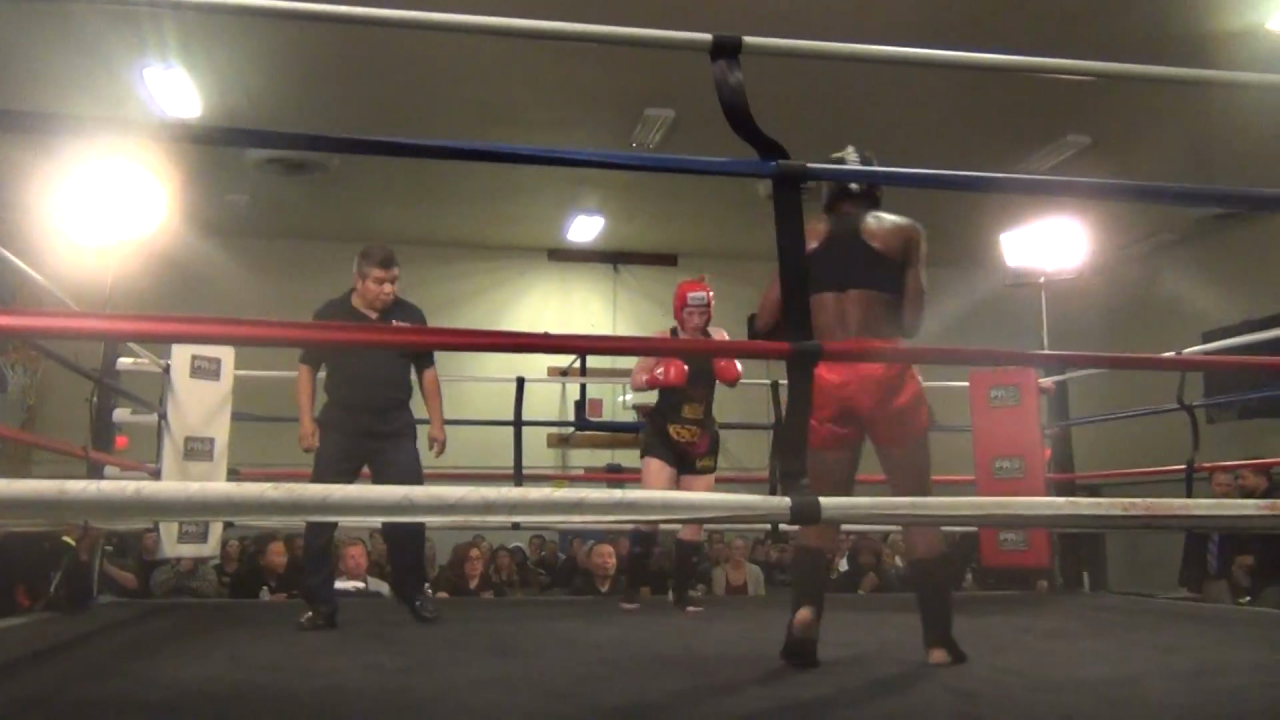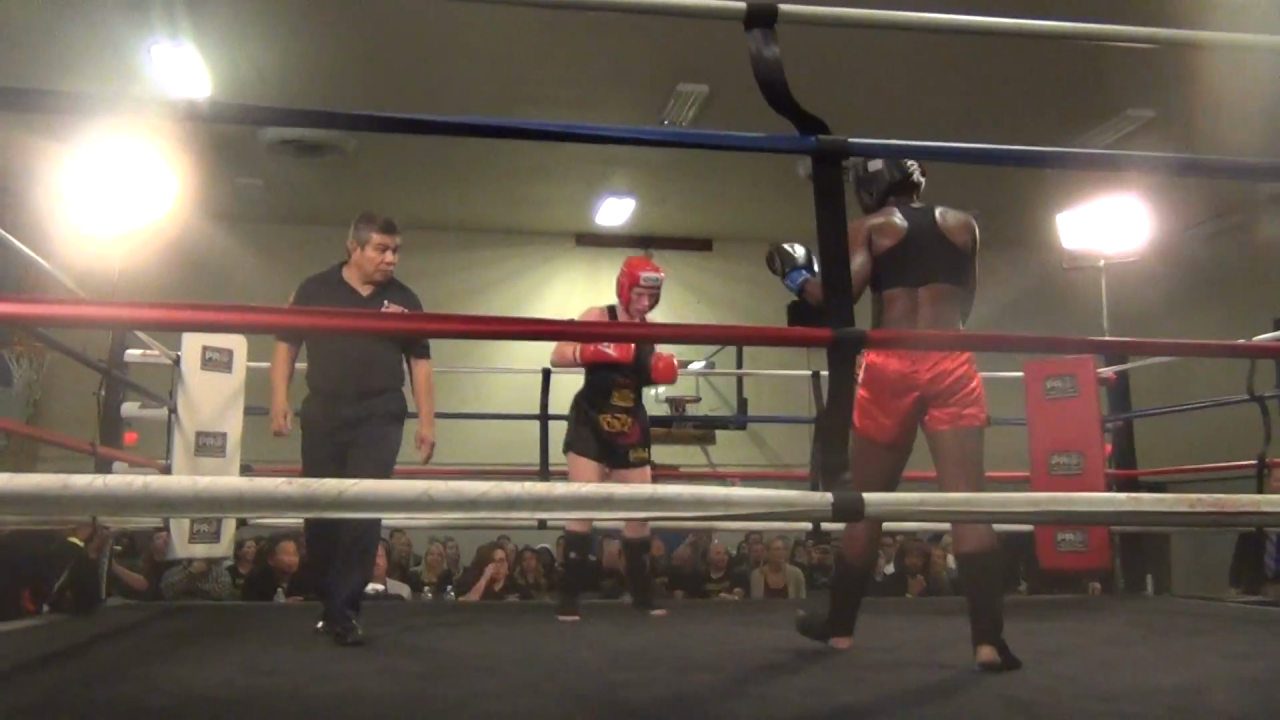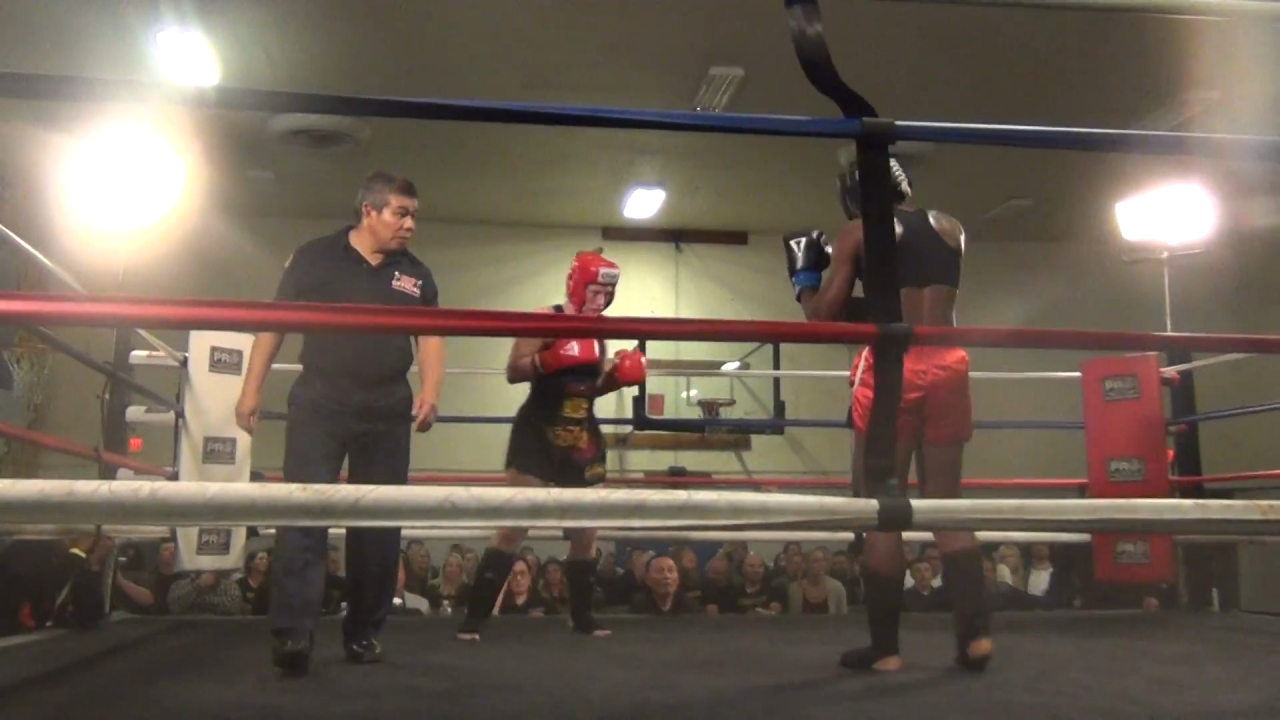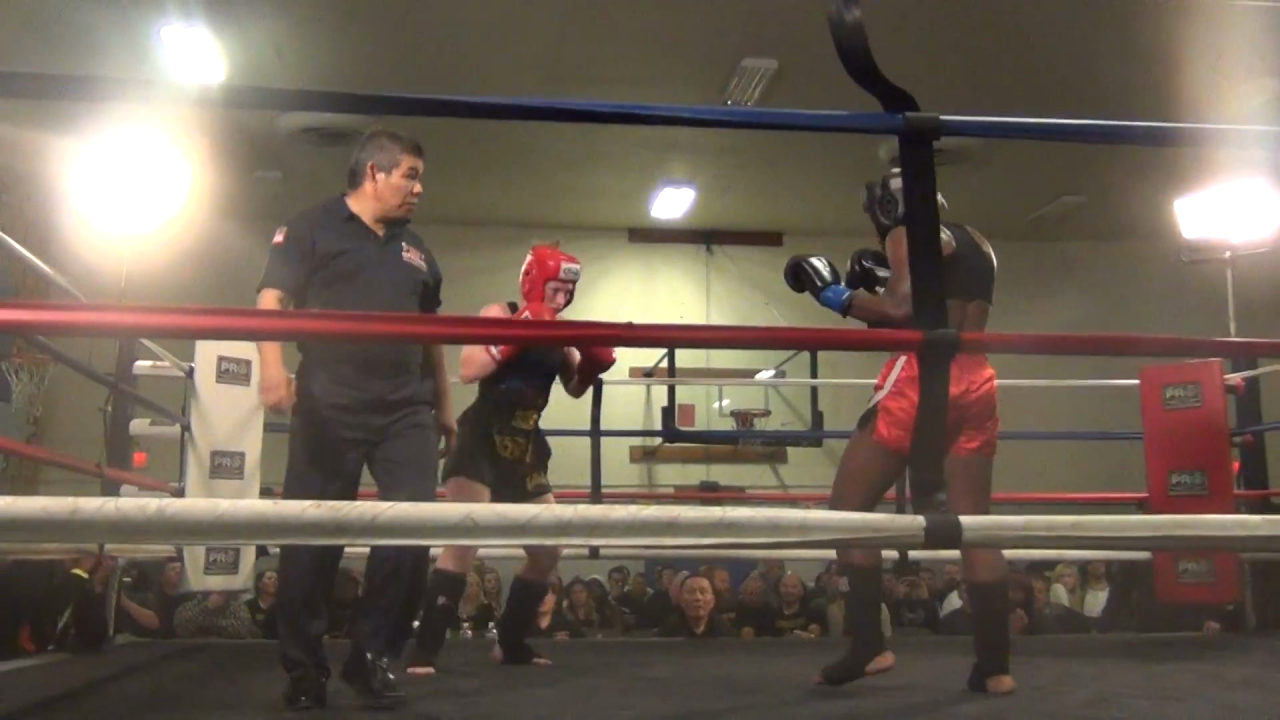
dt=0.4s
person 1, frame 1
left shoulder: (804, 238)
right shoulder: (904, 231)
left elbow: (766, 322)
right elbow: (910, 322)
left wrist: (807, 337)
left hip: (822, 373)
right hip: (885, 370)
left ankle: (805, 610)
right ankle: (940, 640)
person 1, frame 2
left shoulder: (870, 228)
right shoulder: (962, 224)
right elbow: (963, 306)
left wrist: (796, 275)
left hip: (889, 365)
right hip: (951, 363)
left ankle: (839, 623)
right ankle: (989, 638)
person 1, frame 3
left shoulder: (858, 233)
right shoulder: (950, 228)
left elbow: (823, 312)
left wrist: (803, 276)
right hip: (948, 364)
right knee: (943, 502)
left ankle: (884, 646)
right ankle: (974, 630)
person 1, frame 4
left shoulder: (907, 237)
right shoulder: (980, 245)
left elbow: (901, 311)
left wrist: (836, 293)
right wrist: (882, 283)
left hip: (922, 375)
right hip: (975, 381)
left knee: (850, 505)
right knee: (974, 524)
left ankle: (868, 645)
right ankle: (995, 665)
person 2, frame 1
left shoulder: (410, 316)
right shoulder: (330, 315)
left elbow: (426, 371)
right elbow: (307, 368)
left wrist: (436, 421)
right wrist: (307, 420)
left hip: (394, 428)
right hip: (341, 426)
left ankle: (413, 590)
right ankle: (319, 604)
person 2, frame 2
left shoulder: (404, 300)
right shoulder: (314, 290)
left elbow: (419, 362)
right elbow: (286, 345)
left wrist: (426, 421)
right wrist: (279, 399)
left hip: (379, 418)
right hip: (323, 418)
left knee: (361, 512)
right knee: (321, 517)
left ankle: (344, 611)
right ankle: (330, 604)
person 2, frame 3
left shoulder: (415, 275)
right shoulder: (313, 258)
left elbow: (430, 337)
right elbow: (274, 322)
left wrist: (430, 390)
right wrist: (252, 388)
left hip: (386, 411)
right hip: (319, 404)
left knee: (378, 525)
left ankle: (363, 629)
right ankle: (292, 633)
person 2, frame 4
left shoulder: (415, 250)
right shoulder: (311, 228)
right elbow: (271, 302)
left wrist: (443, 404)
right wrist: (274, 363)
left hip: (405, 406)
right hip: (330, 403)
right knee: (312, 536)
left ankle: (369, 651)
right ankle: (304, 669)
person 3, frame 1
left shoulder: (719, 339)
right shoulder: (664, 339)
left elbow: (730, 378)
right elbow: (636, 382)
left wrist: (733, 370)
right wrist: (656, 377)
left hip: (701, 435)
right hip: (663, 432)
left knee: (693, 518)
left ankle: (682, 593)
right ankle: (631, 587)
person 3, frame 2
right shoulder: (597, 318)
right elbow: (558, 357)
left wrist: (662, 372)
right wrist: (594, 352)
left hip: (631, 425)
right hip: (591, 421)
left ankle: (642, 593)
right ankle: (569, 597)
person 3, frame 3
right shoulder: (545, 319)
right elbow: (513, 372)
left wrist: (621, 374)
right wrist: (552, 358)
left hip: (583, 438)
right hip: (537, 432)
left knee: (586, 533)
right knee: (514, 527)
left ankle: (583, 616)
right ankle: (474, 616)
person 3, frame 4
right shoulder: (498, 314)
left elbow: (576, 388)
right elbow: (466, 370)
left wrist: (593, 363)
right wrist: (513, 339)
left hip: (526, 448)
right hip: (481, 440)
left knee: (548, 549)
right knee: (463, 541)
left ankle: (513, 640)
right ankle: (425, 650)
